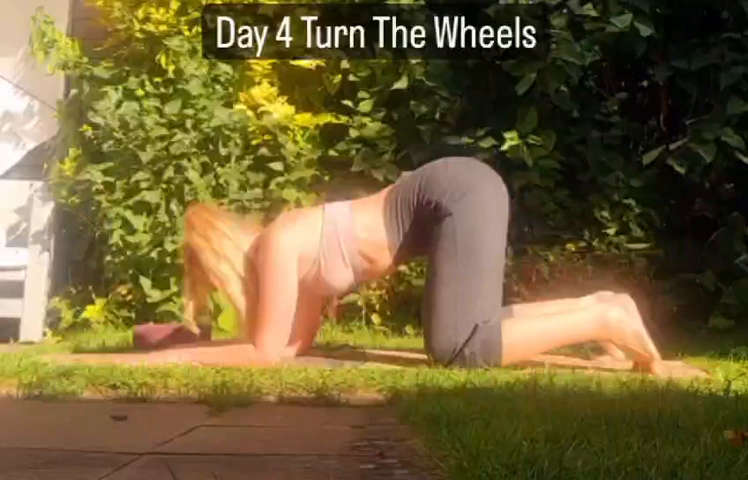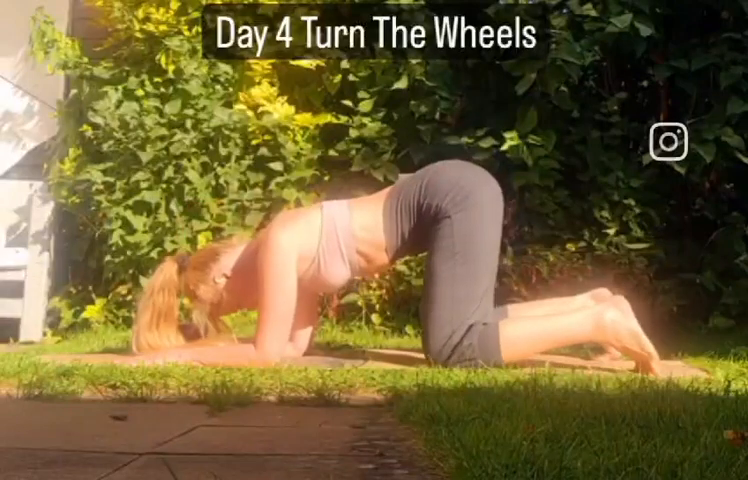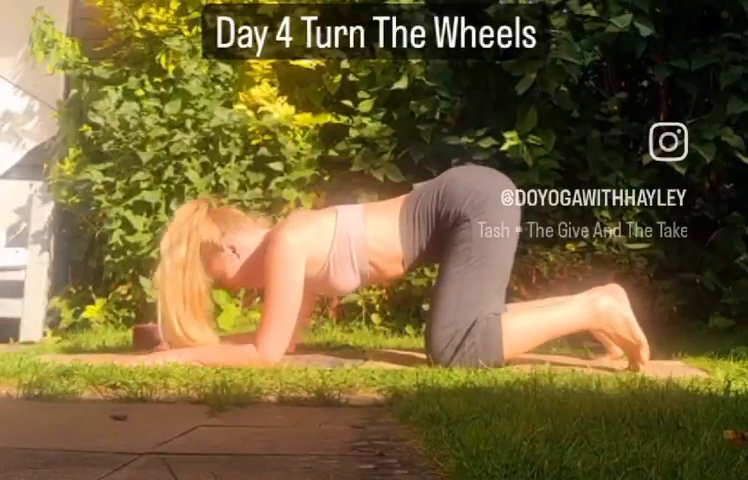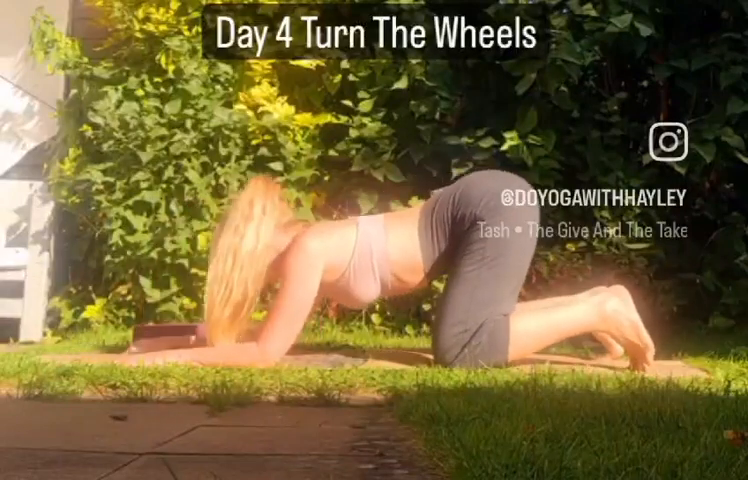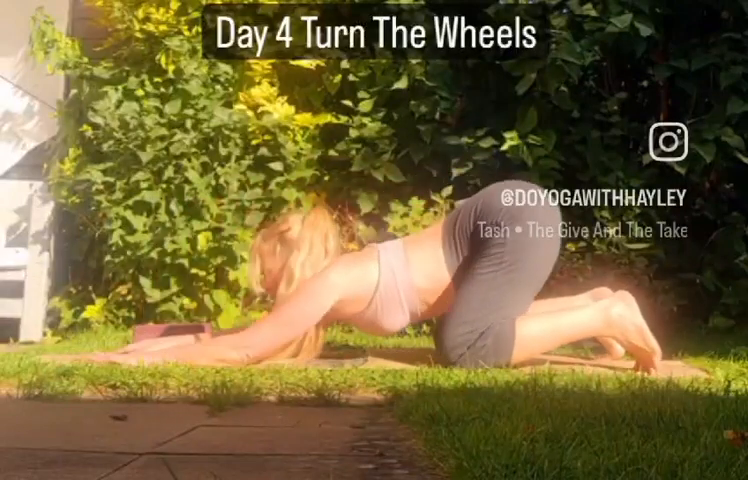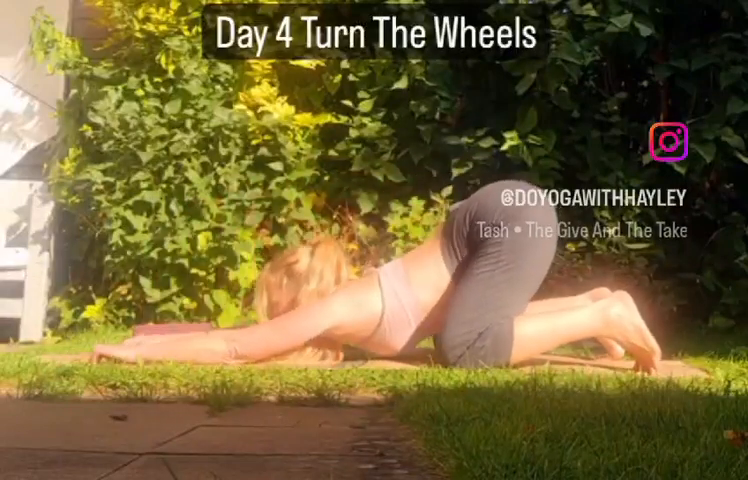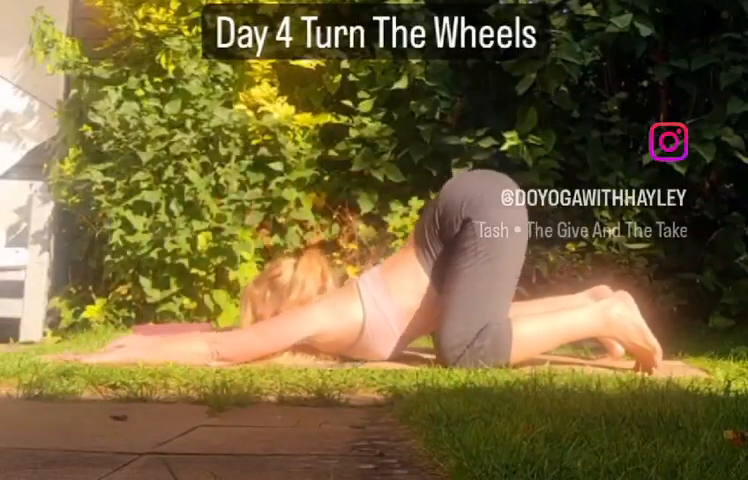
dt=0.5s
person 1, frame 1
left shoulder: (277, 248)
right shoulder: (296, 255)
left elbow: (267, 353)
right elbow: (293, 344)
left wrist: (186, 357)
right wrist: (188, 339)
left hip: (459, 192)
right hip: (459, 191)
left knee: (457, 348)
right knee: (467, 325)
left ankle: (606, 320)
right ankle: (593, 304)
person 1, frame 2
left shoulder: (275, 249)
right shoulder: (294, 259)
left elbow: (267, 353)
right elbow: (293, 346)
left wrist: (184, 355)
right wrist: (204, 341)
left hip: (456, 195)
right hip: (455, 194)
left knee: (453, 347)
right knee: (465, 325)
left ankle: (602, 322)
right ankle: (588, 302)
person 1, frame 3
left shoulder: (285, 246)
right shoulder: (295, 246)
left elbow: (267, 354)
right elbow: (284, 336)
left wrist: (186, 355)
right wrist: (190, 341)
left hip: (478, 202)
right hip: (472, 199)
left knee: (453, 348)
right knee: (470, 327)
left ankle: (595, 311)
right ankle: (594, 300)
person 1, frame 4
left shoulder: (307, 251)
right shoulder: (307, 248)
left elbow: (266, 354)
right elbow: (272, 334)
left wrist: (178, 358)
right wrist: (184, 343)
left hip: (493, 206)
right hip: (489, 203)
left knee: (459, 348)
right knee: (475, 326)
left ankle: (601, 312)
right ankle: (594, 300)
person 1, frame 5
left shoulder: (331, 283)
right shoulder: (337, 282)
left elbow: (239, 350)
right elbow: (254, 336)
left wrist: (148, 359)
right wrist: (166, 341)
left hip: (518, 217)
right hip: (506, 216)
left knee: (465, 346)
right knee: (480, 323)
left ankle: (602, 317)
right ankle: (595, 301)
person 1, frame 6
left shoulder: (335, 309)
right shoulder: (345, 303)
left elbow: (234, 346)
right elbow: (242, 331)
left wrist: (141, 352)
right wrist: (159, 337)
left hip: (513, 217)
right hip: (504, 216)
left knee: (463, 348)
right knee: (482, 325)
left ankle: (603, 318)
right ankle: (594, 302)
person 1, frame 7
left shoulder: (317, 320)
right shoulder: (329, 311)
left elbow: (217, 350)
right elbow: (226, 334)
left wrist: (120, 357)
right wrist: (142, 341)
left hip: (482, 205)
right hip: (472, 208)
left knee: (465, 349)
right knee: (477, 325)
left ankle: (603, 317)
right ankle: (592, 300)
